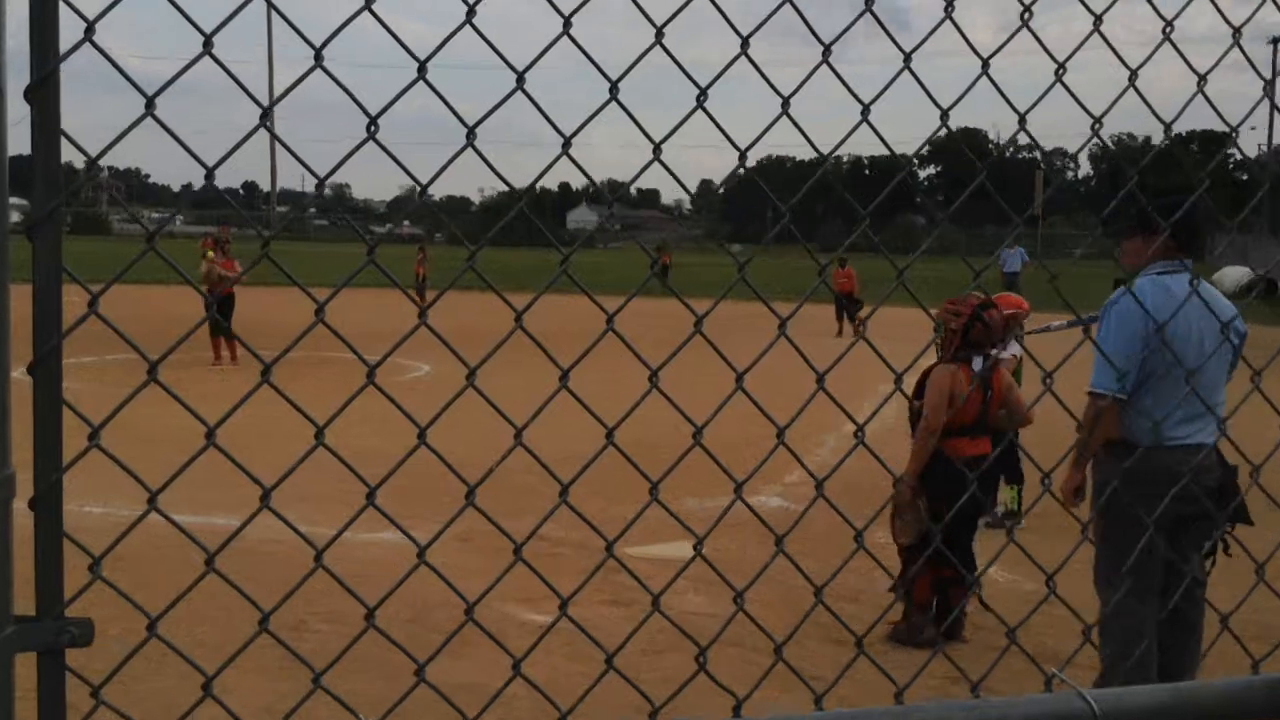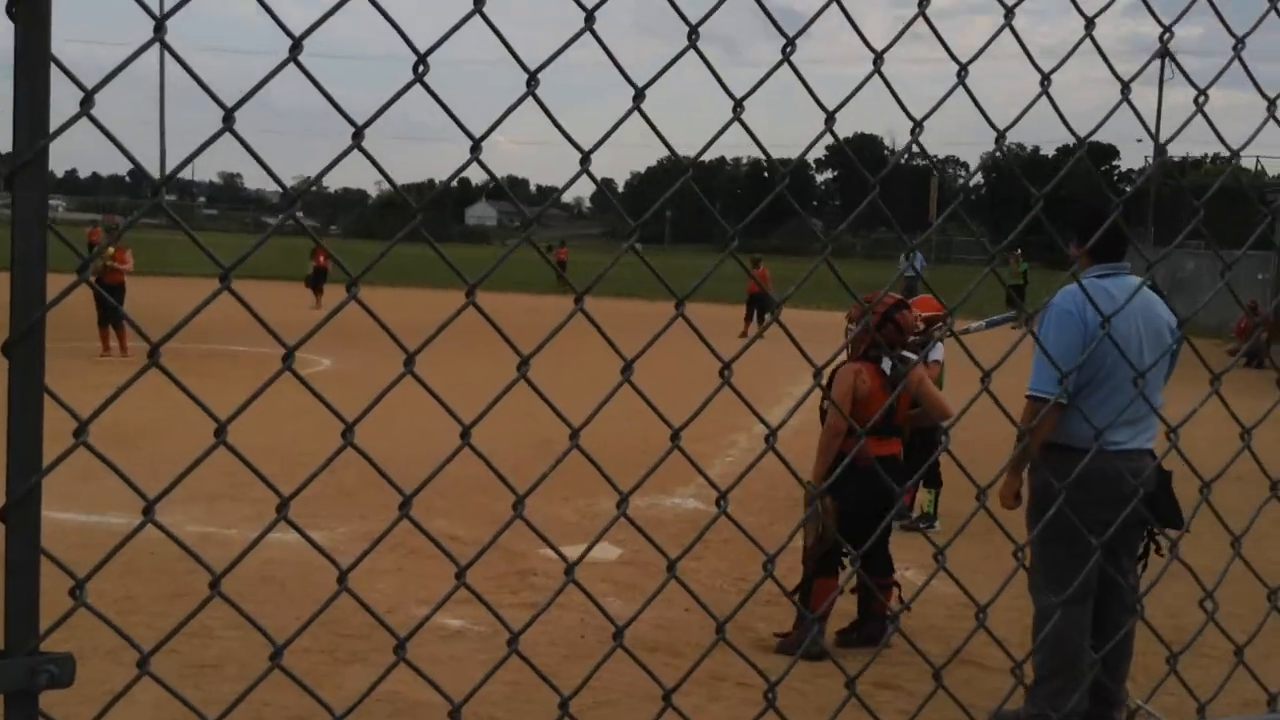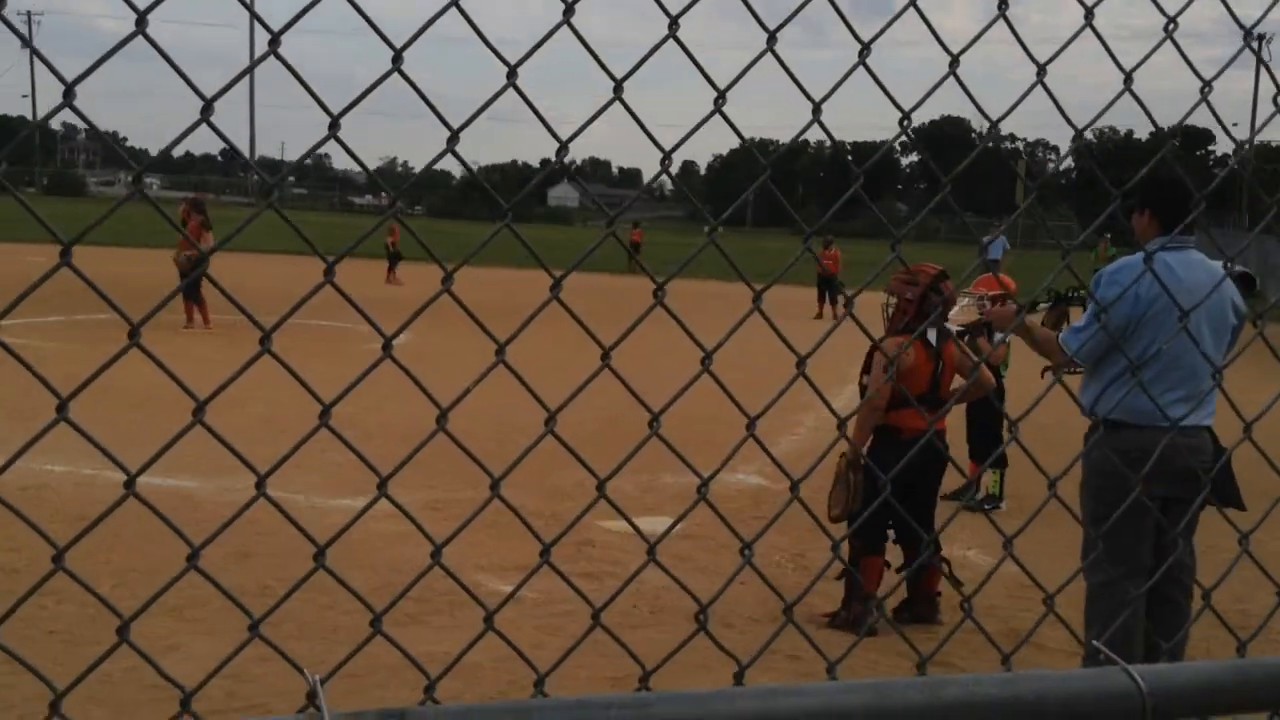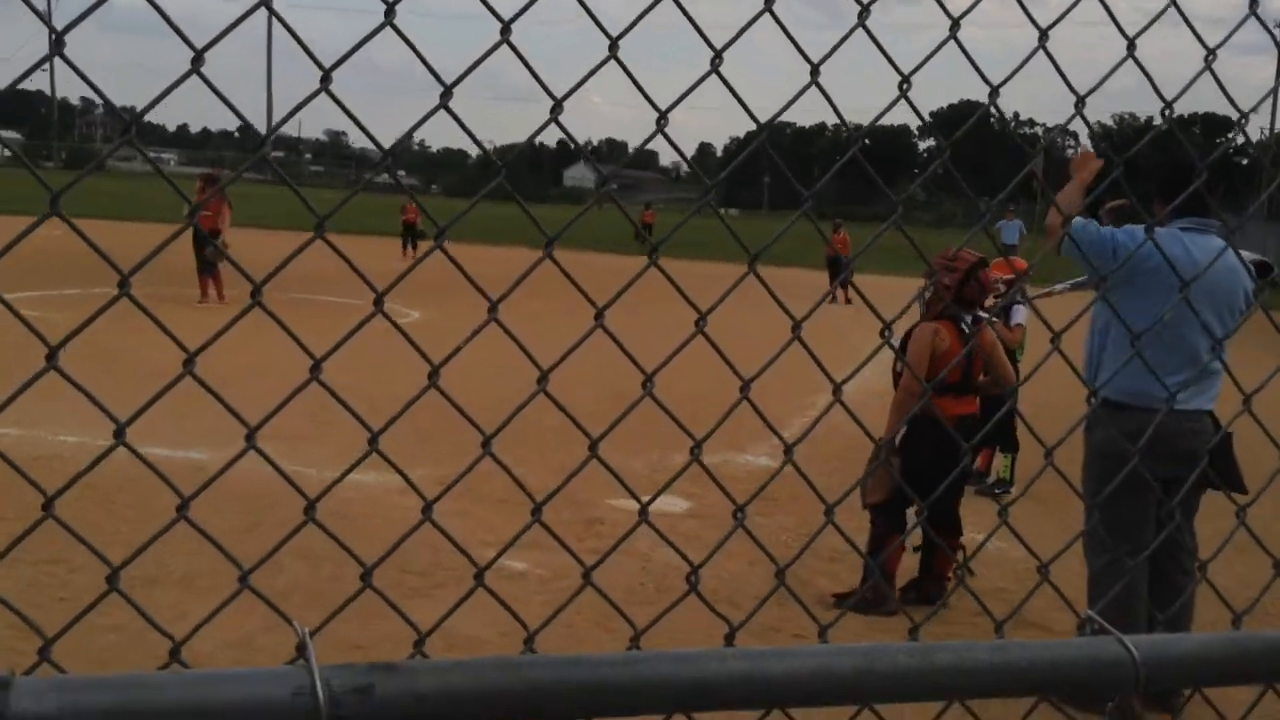
dt=0.7s
person 1, frame 1
left shoulder: (1130, 301)
right shoulder: (1222, 305)
left elbow: (1108, 399)
right elbow: (1216, 385)
left wrist: (1078, 465)
left hip: (1136, 463)
right hip: (1202, 463)
left knee: (1127, 590)
right knee: (1186, 586)
person 1, frame 2
left shoulder: (1073, 302)
right shoulder: (1160, 309)
left elbow: (1047, 402)
right elbow: (1150, 391)
left wrist: (1016, 470)
left hip: (1075, 469)
right hip: (1137, 468)
left knee: (1063, 595)
right knee: (1118, 592)
person 1, frame 3
left shoulder: (1126, 274)
right shoulder: (1223, 284)
left elbow: (1069, 351)
right elbow: (1211, 358)
left wrist: (1014, 322)
left hip: (1127, 443)
right hip: (1194, 445)
left knee: (1115, 573)
right knee: (1174, 571)
person 1, frame 4
left shoulder: (1139, 248)
right shoulder: (1237, 267)
left elbow: (1057, 226)
left wrist: (1082, 176)
left hip: (1128, 423)
right hip: (1194, 427)
left knee: (1119, 554)
right knee: (1174, 553)
person 2, frame 1
left shoulder: (946, 373)
right shoulder: (996, 373)
left elbow: (930, 429)
right elbow: (1023, 416)
left wrist: (910, 478)
left hip: (944, 470)
right hip: (979, 470)
left knee: (918, 542)
right knee: (958, 544)
left ankle: (917, 623)
right ankle: (950, 621)
person 2, frame 2
left shoulder: (852, 371)
right shoulder: (910, 372)
left elbow: (835, 429)
right elbow: (942, 413)
left wrist: (816, 479)
left hip: (853, 471)
right hip: (889, 471)
left knee: (824, 549)
right knee: (874, 549)
left ankle: (809, 633)
right ankle: (873, 625)
person 2, frame 3
left shoulder: (894, 345)
right shoulder: (949, 345)
left elbow: (875, 402)
right elbow: (985, 382)
left wrist: (853, 449)
left hip: (895, 445)
right hip: (933, 446)
left knee: (869, 525)
right knee: (920, 525)
left ankle: (859, 609)
right ankle: (924, 602)
person 2, frame 4
left shoulder: (929, 331)
right shoulder: (983, 333)
left elbow: (909, 389)
right elbow: (1006, 380)
left wrist: (888, 437)
left hip: (929, 430)
right hip: (964, 430)
left knee: (889, 505)
right knee: (943, 508)
left ankle: (877, 589)
right ankle: (932, 584)
person 3, frame 1
left shoulder: (1013, 341)
right shoulder: (995, 341)
left elbow: (1006, 370)
right elbow: (981, 366)
left wrist: (989, 352)
left knee: (1007, 457)
right knee: (990, 455)
left ankle: (1014, 512)
right ankle: (991, 504)
person 3, frame 2
left shoulder: (935, 345)
right shoulder: (915, 345)
left elbow: (931, 377)
left wrist: (913, 358)
right wrist: (903, 355)
right hip: (912, 409)
left knee: (928, 461)
right knee: (910, 459)
left ankle: (930, 515)
right ankle: (906, 507)
person 3, frame 3
right shoulder: (980, 324)
left elbow: (996, 358)
left wrist: (978, 336)
right wrist: (963, 334)
left hip: (991, 390)
left knee: (993, 441)
right knee: (975, 439)
left ankle: (995, 496)
right ankle: (972, 486)
person 3, frame 4
left shoulder: (1017, 308)
right shoulder: (997, 308)
left elbow: (1014, 341)
left wrist: (993, 320)
left knee: (1005, 426)
right knee: (986, 423)
left ankle: (1005, 480)
right ankle: (983, 470)
